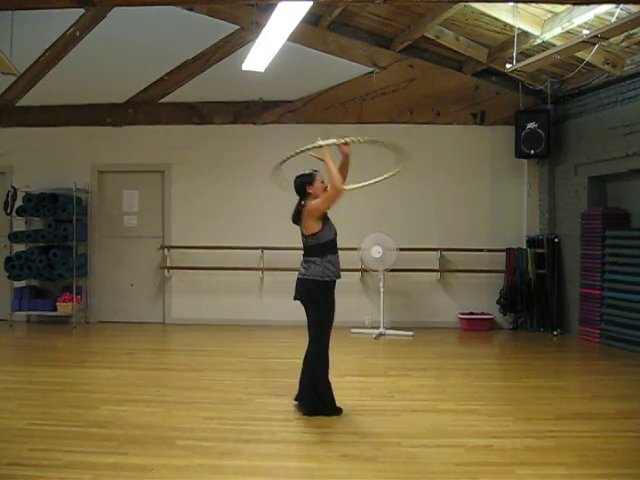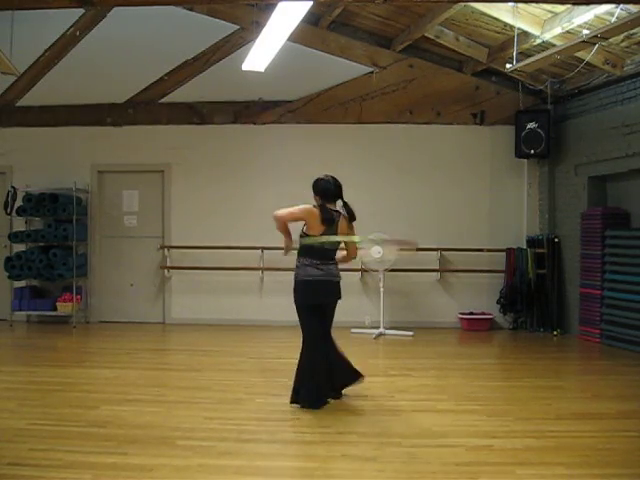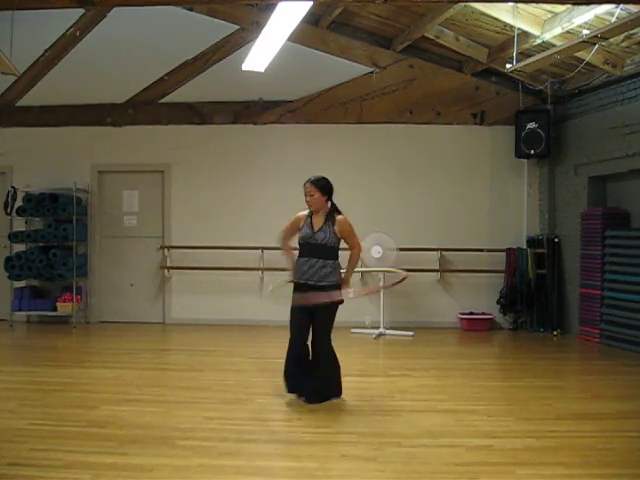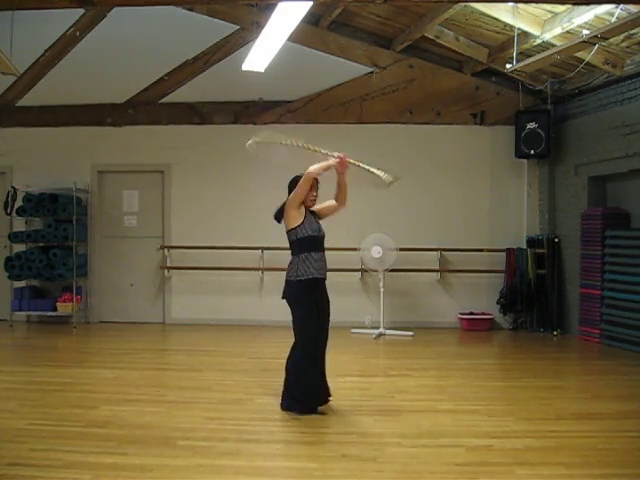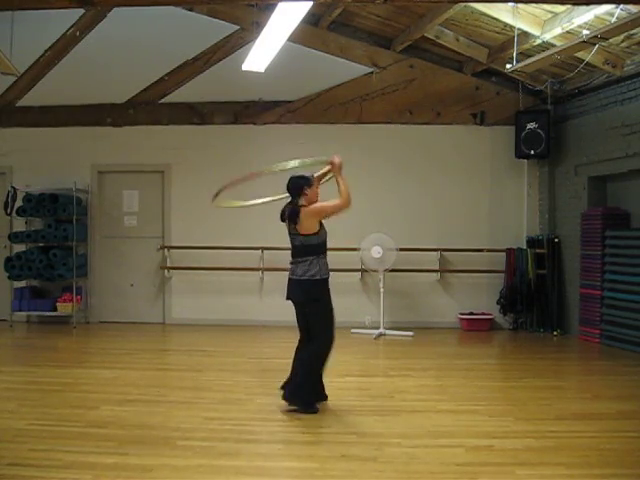
dt=0.5s
person 1, frame 1
left shoulder: (314, 209)
right shoulder: (311, 210)
left elbow: (337, 183)
right elbow: (337, 188)
left wrist: (344, 158)
right wrist: (327, 160)
left hip: (311, 283)
right hip: (318, 285)
left knee: (317, 340)
right knee: (319, 342)
left ankle: (309, 398)
right ankle: (317, 403)
person 1, frame 2
left shoulder: (312, 213)
right shoulder: (344, 221)
left elbow: (279, 216)
right elbow: (352, 254)
left wrist: (287, 238)
left hip: (306, 285)
right hip: (330, 285)
left knee: (311, 339)
right knee: (323, 336)
left ankle: (312, 395)
right ankle: (334, 385)
person 1, frame 3
left shoulder: (340, 221)
right shoulder: (301, 218)
left elbow: (355, 247)
right elbow: (285, 236)
left wrist: (347, 275)
right wrist: (291, 262)
left hip: (328, 287)
right hip: (303, 286)
left knee: (321, 339)
right knee: (297, 336)
left ankle: (322, 388)
right ankle: (300, 383)
person 1, frame 4
left shoulder: (314, 214)
right shoulder: (292, 209)
left elbow: (340, 202)
right elbow: (309, 174)
left wrist: (341, 174)
right wrist: (331, 162)
left hip: (317, 285)
right hip: (300, 285)
left knee: (318, 340)
right knee: (305, 341)
left ankle: (313, 394)
right ankle: (295, 400)
person 1, frame 5
left shoulder: (291, 211)
right shoulder: (312, 211)
left elbow: (301, 188)
right elbow: (344, 202)
left wrist: (327, 172)
right wrist: (338, 173)
left hip: (298, 283)
right hip: (314, 284)
left knee: (309, 337)
right knee: (323, 338)
left ankle: (304, 392)
right ankle: (296, 392)
